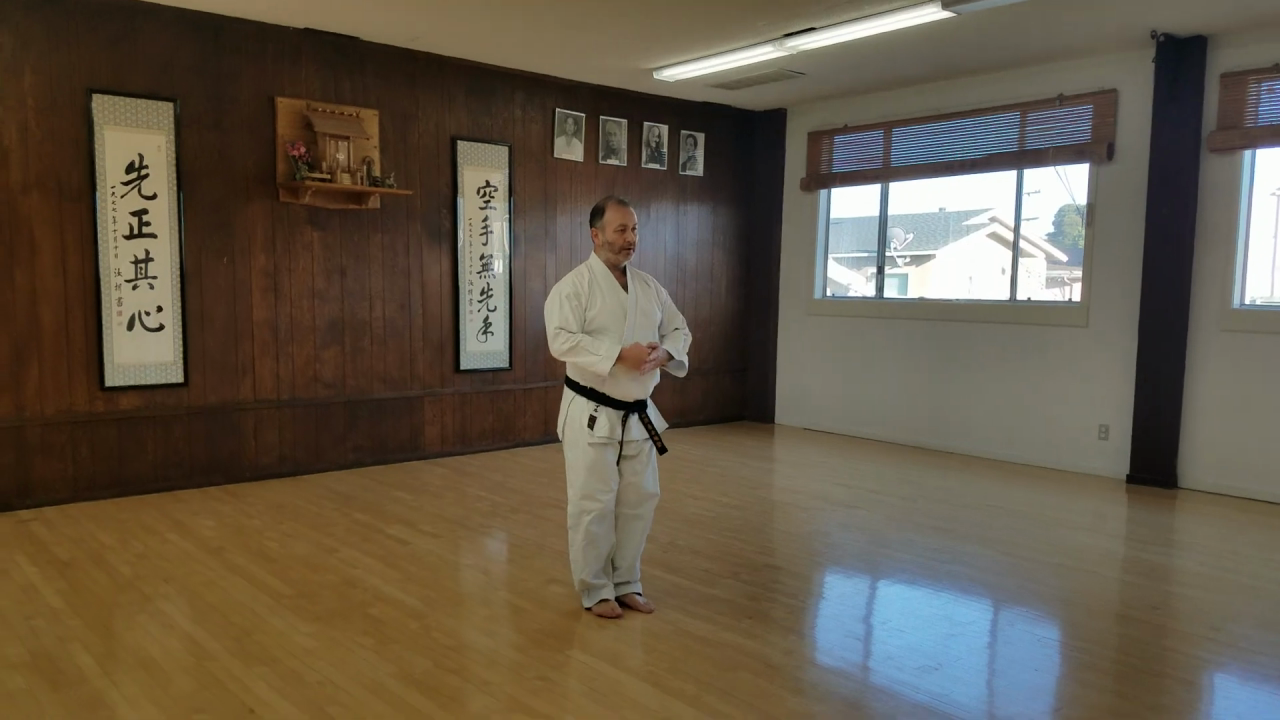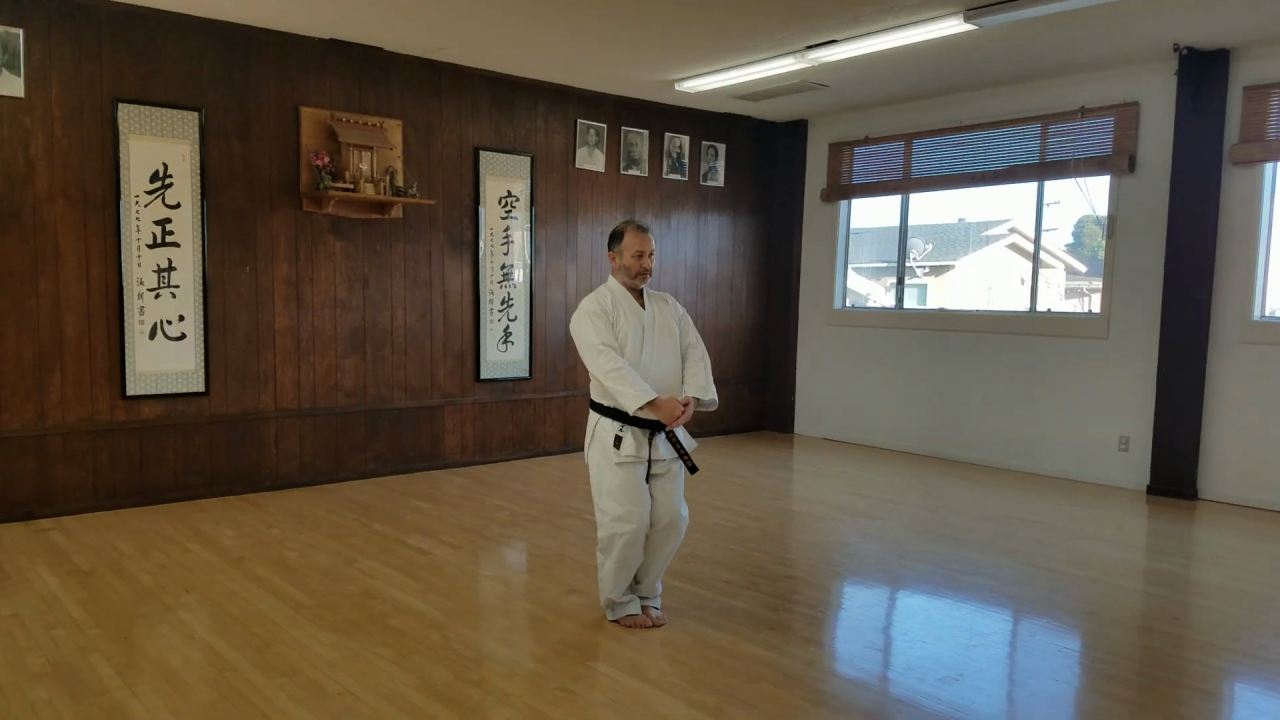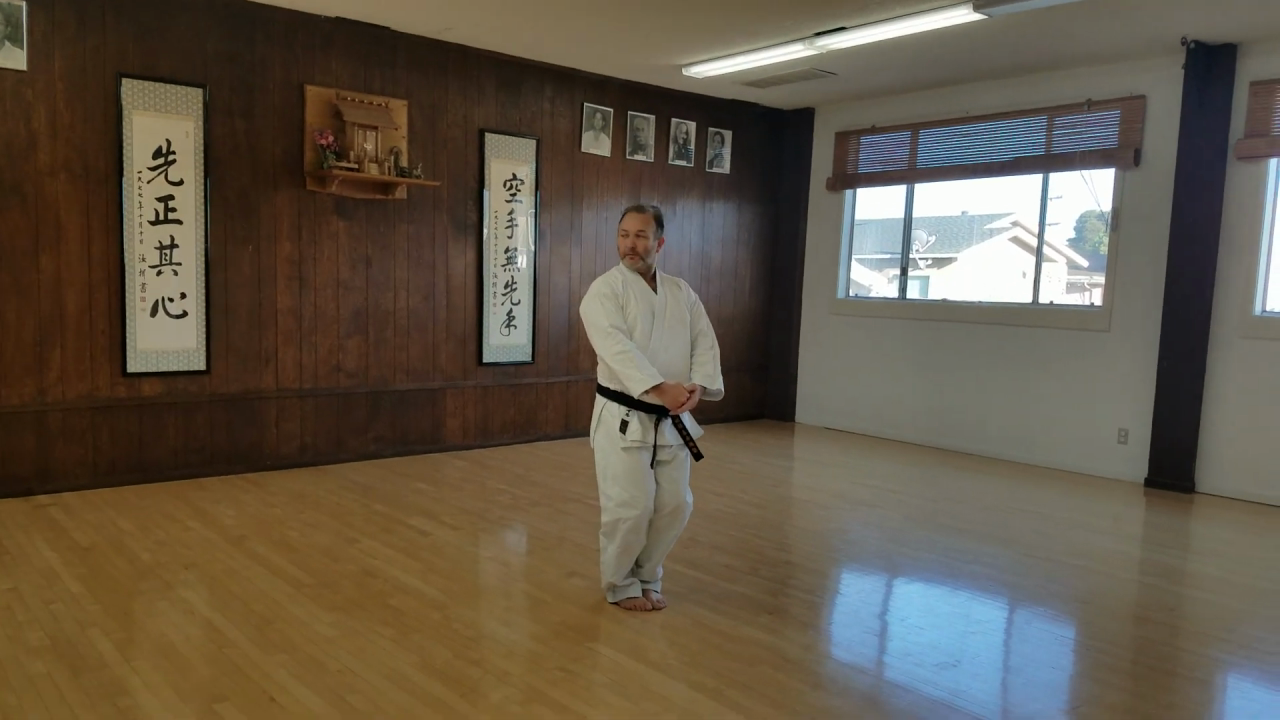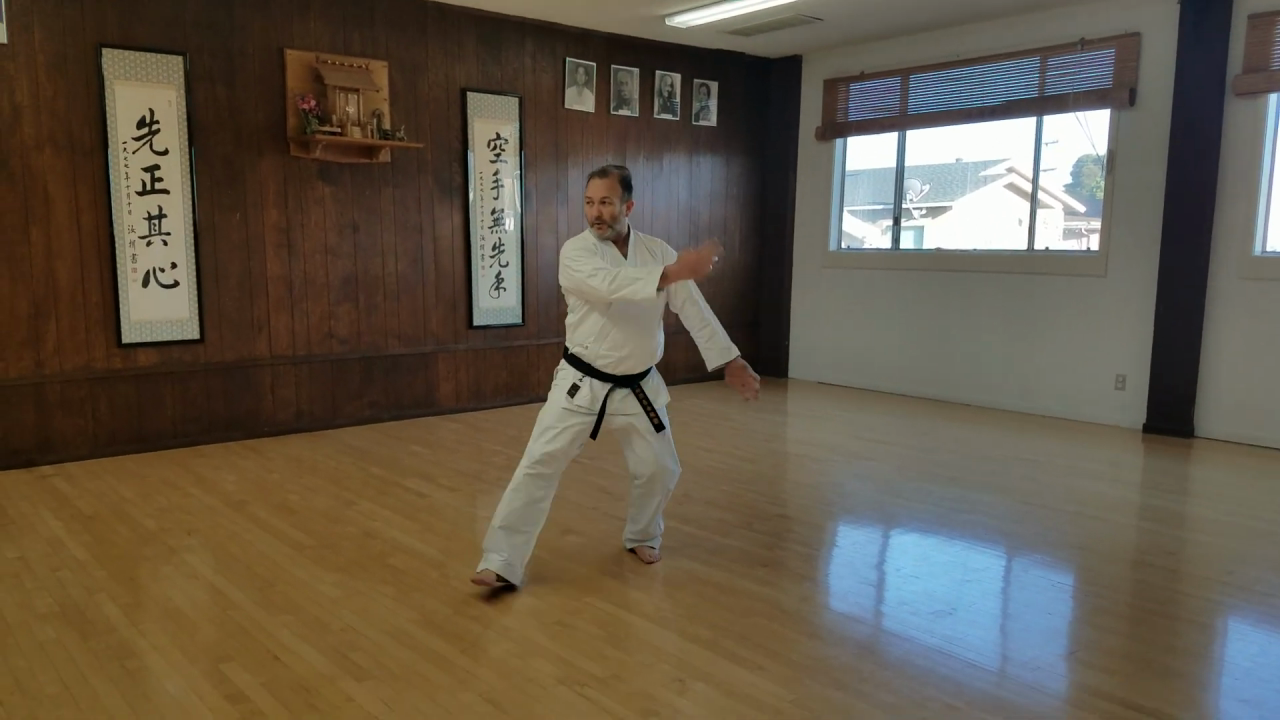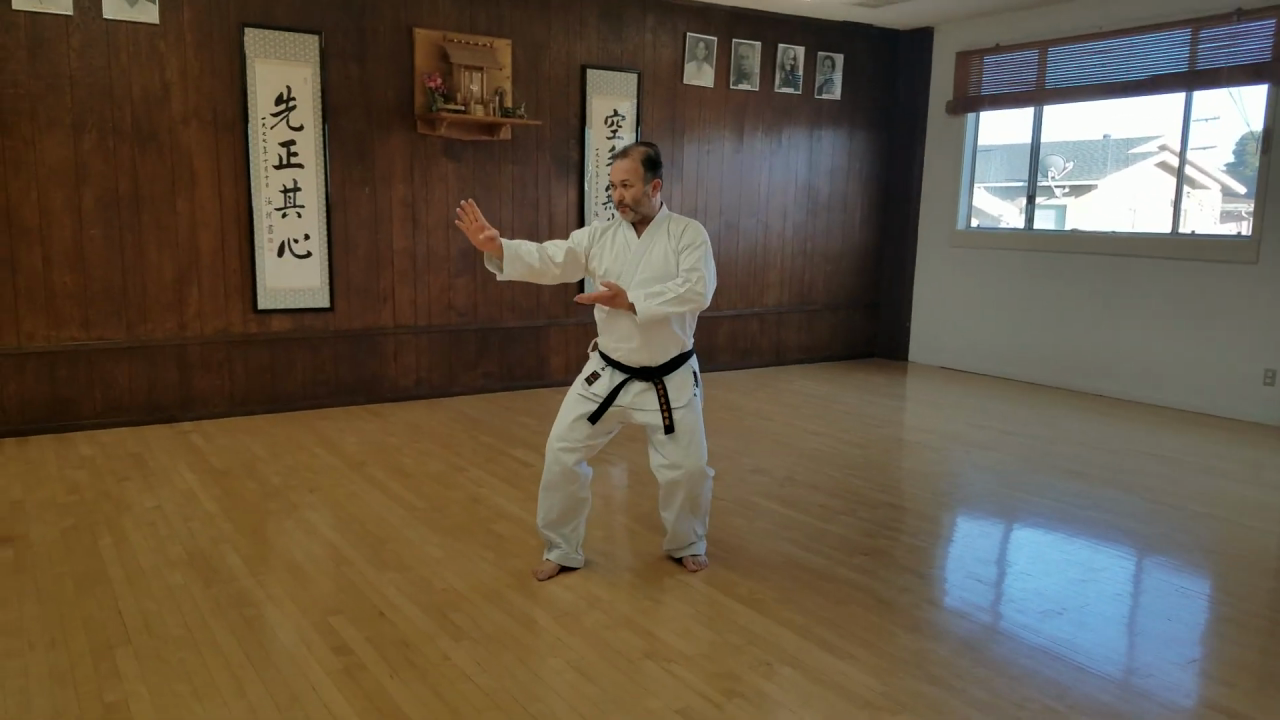
dt=0.7s
person 1, frame 1
left shoulder: (649, 285)
right shoulder: (575, 285)
left elbow: (679, 330)
right elbow: (562, 340)
left wrist: (663, 352)
right wrist: (620, 354)
left hip: (638, 414)
right hip: (592, 414)
left knee: (639, 500)
right knee: (592, 504)
left ankle: (626, 583)
right ankle: (596, 590)
person 1, frame 2
left shoulder: (669, 307)
right shoulder: (594, 308)
left elbow: (695, 356)
right elbow: (608, 364)
left wrist: (691, 397)
right wrist: (655, 403)
left hip: (665, 435)
right hip: (618, 434)
left knee: (670, 520)
right knee: (626, 523)
left ankle: (646, 595)
right ankle: (620, 603)
person 1, frame 3
left shoulder: (682, 292)
right shoulder: (605, 290)
left elbow: (704, 343)
right elbow: (616, 347)
left wrist: (698, 385)
right wrist: (662, 388)
left hip: (671, 419)
right hip: (624, 418)
left knee: (673, 506)
right knee: (629, 508)
left ankle: (647, 579)
right ankle: (620, 585)
person 1, frame 4
left shoulder: (658, 250)
right shoulder: (577, 250)
left elbow: (694, 310)
right elbow: (608, 285)
left wrist: (730, 360)
right wrist: (671, 273)
left hip: (638, 387)
right hip: (581, 383)
left knee: (660, 468)
right knee: (540, 463)
left ankle: (643, 536)
right ankle: (501, 563)
person 1, frame 5
left shoulder: (689, 234)
right shoulder: (600, 236)
left elbow: (696, 292)
right elbow: (548, 261)
left wrist: (629, 300)
right wrist: (495, 246)
left hip: (669, 380)
right hip: (608, 374)
left knee: (686, 468)
right knee: (563, 453)
left ankle: (687, 544)
right ankle: (561, 549)
